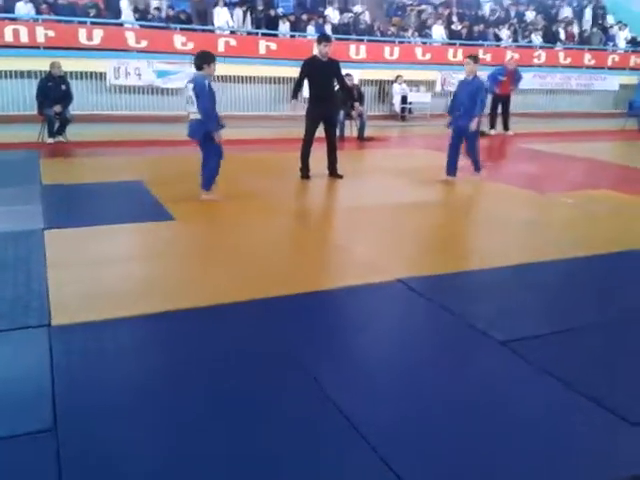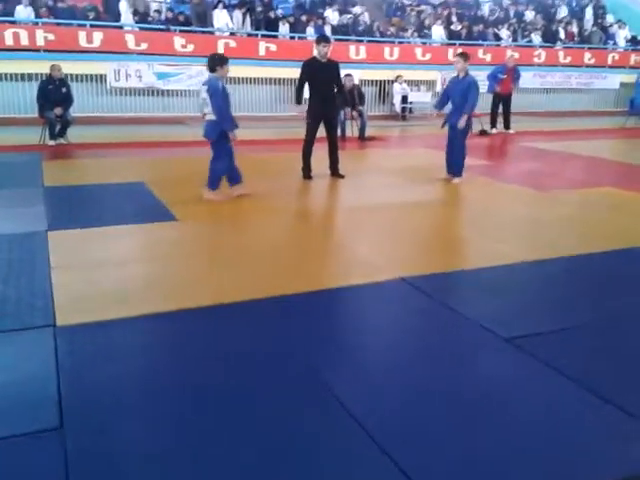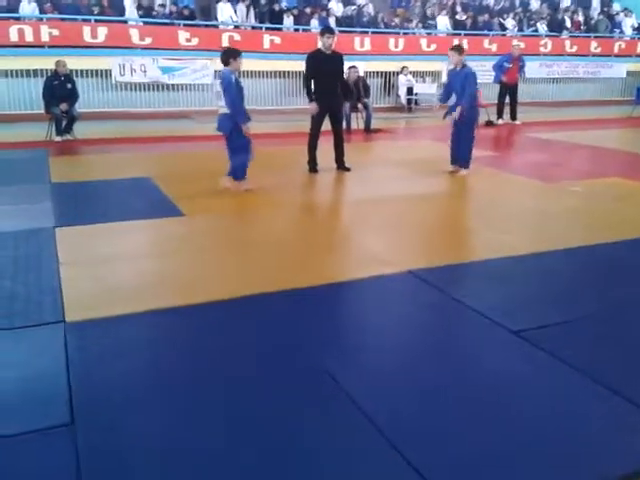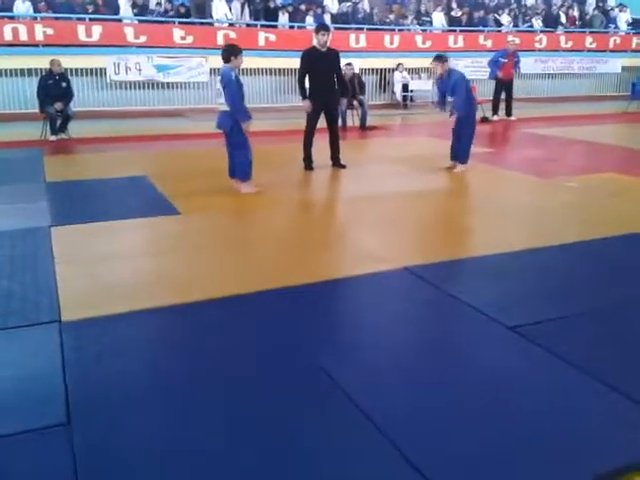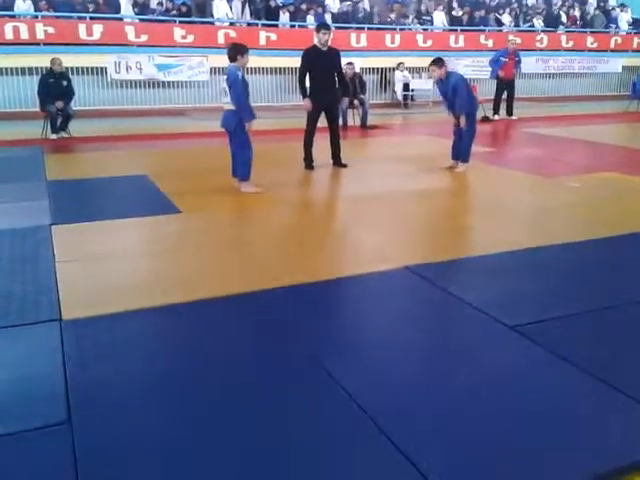
dt=0.2s
person 1, frame 1
left shoulder: (192, 81)
right shoulder: (203, 82)
right elbow: (207, 109)
right wrist: (216, 129)
left hip: (196, 124)
right hip: (204, 126)
left knee: (213, 155)
right knee: (213, 157)
left ankle: (206, 185)
right ankle: (206, 190)
person 1, frame 2
left shoulder: (207, 84)
right shoulder: (216, 84)
right elbow: (222, 110)
right wrist: (230, 129)
left hip: (213, 126)
right hip: (218, 128)
left knee: (227, 157)
right knee: (221, 159)
left ankle: (236, 186)
right ankle: (210, 190)
person 1, frame 3
left shoulder: (223, 76)
right shoulder: (230, 77)
right elbow: (235, 103)
right wrist: (243, 122)
left hip: (227, 119)
right hip: (232, 120)
left knee: (237, 150)
right knee: (244, 149)
left ankle: (238, 180)
right ankle: (232, 178)
person 1, frame 4
left shoulder: (224, 73)
right shoulder: (230, 75)
right elbow: (235, 101)
left wrist: (242, 118)
right wrist: (244, 119)
left hip: (228, 117)
right hip: (232, 118)
left knee: (235, 150)
right knee: (243, 150)
left ankle: (236, 179)
right ankle: (245, 183)
person 1, frame 5
left shoulder: (230, 72)
right shoulder: (236, 74)
right elbow: (240, 100)
left wrist: (245, 118)
right wrist: (247, 119)
left hip: (231, 116)
right hip: (236, 118)
left knee: (238, 149)
right knee: (244, 150)
left ankle: (238, 179)
right ankle: (244, 183)
person 2, frame 1
left shoulder: (334, 64)
right shoulder: (309, 63)
left elbow: (342, 83)
right elbow: (300, 81)
left wrist: (353, 100)
right wrist: (294, 97)
left hip: (331, 107)
right hip: (314, 107)
left knee: (332, 139)
right knee: (308, 139)
left ankle: (333, 169)
right ankle: (304, 170)
person 2, frame 2
left shoulder: (334, 65)
right shoulder: (308, 64)
left elbow: (339, 86)
right elbow: (301, 85)
right wrist: (299, 103)
left hip: (331, 108)
right hip: (315, 108)
left knee: (333, 140)
right knee: (309, 139)
left ankle: (334, 169)
right ankle: (306, 170)
person 2, frame 3
left shoulder: (338, 57)
right shoulder: (313, 56)
left elbow: (341, 79)
right elbow: (308, 80)
left wrist: (343, 98)
right wrist: (311, 100)
left hip: (336, 100)
right hip: (320, 101)
left knee: (338, 132)
right knee: (314, 133)
left ankle: (340, 162)
right ankle: (312, 164)
person 2, frame 4
left shoulder: (334, 54)
right shoulder: (308, 54)
left elbow: (339, 76)
right elbow: (301, 77)
left wrist: (343, 95)
right wrist: (304, 98)
left hip: (332, 98)
right hip: (315, 98)
left knee: (334, 130)
right knee: (310, 130)
left ankle: (335, 159)
right ankle: (307, 161)
person 2, frame 5
left shoulder: (335, 53)
right shoulder: (308, 53)
left elbow: (340, 75)
right elbow: (302, 76)
left wrist: (345, 94)
right wrist: (305, 97)
left hip: (332, 97)
right hip: (315, 97)
left knee: (335, 129)
right knee: (310, 129)
left ankle: (336, 159)
right ankle: (308, 160)
person 3, frame 1
left shoulder: (479, 84)
right shoulder: (461, 83)
left elbow: (481, 103)
right elbow: (455, 100)
left wrist: (476, 119)
right wrist: (450, 115)
left hip: (472, 120)
right hip: (459, 119)
left knee: (471, 148)
right knee: (453, 146)
left ankle: (477, 170)
right ankle: (451, 173)
person 3, frame 2
left shoulder: (471, 81)
right shoulder: (453, 81)
left elbow: (472, 101)
right elbow: (445, 96)
left wrist: (464, 117)
right wrist: (436, 109)
left hip: (463, 118)
right hip: (453, 116)
left knee: (459, 146)
right knee: (450, 146)
left ankle: (457, 175)
right ankle: (451, 172)
person 3, frame 3
left shoulder: (469, 73)
right shoulder: (452, 73)
left elbow: (469, 93)
right elbow: (447, 89)
left wrist: (459, 109)
right wrist: (441, 103)
left hip: (468, 110)
right hip: (457, 108)
left knee: (466, 138)
right knee: (456, 138)
left ankle: (464, 166)
right ankle: (456, 164)
person 3, frame 4
left shoulder: (457, 77)
right shoulder: (440, 79)
left elbow: (460, 98)
right elbow: (442, 96)
left wrist: (454, 116)
right wrist: (443, 111)
left hip: (467, 108)
right hip: (457, 108)
left knee: (466, 136)
right knee: (456, 134)
left ankle: (462, 162)
right ankle: (455, 160)
person 3, frame 5
left shoulder: (456, 79)
right shoulder: (440, 81)
left elbow: (461, 100)
right elbow: (447, 99)
left wrist: (462, 117)
right wrist: (453, 115)
left hip: (468, 108)
right hip: (457, 107)
left knee: (467, 134)
right knee: (457, 134)
left ankle: (463, 162)
right ankle: (455, 160)
